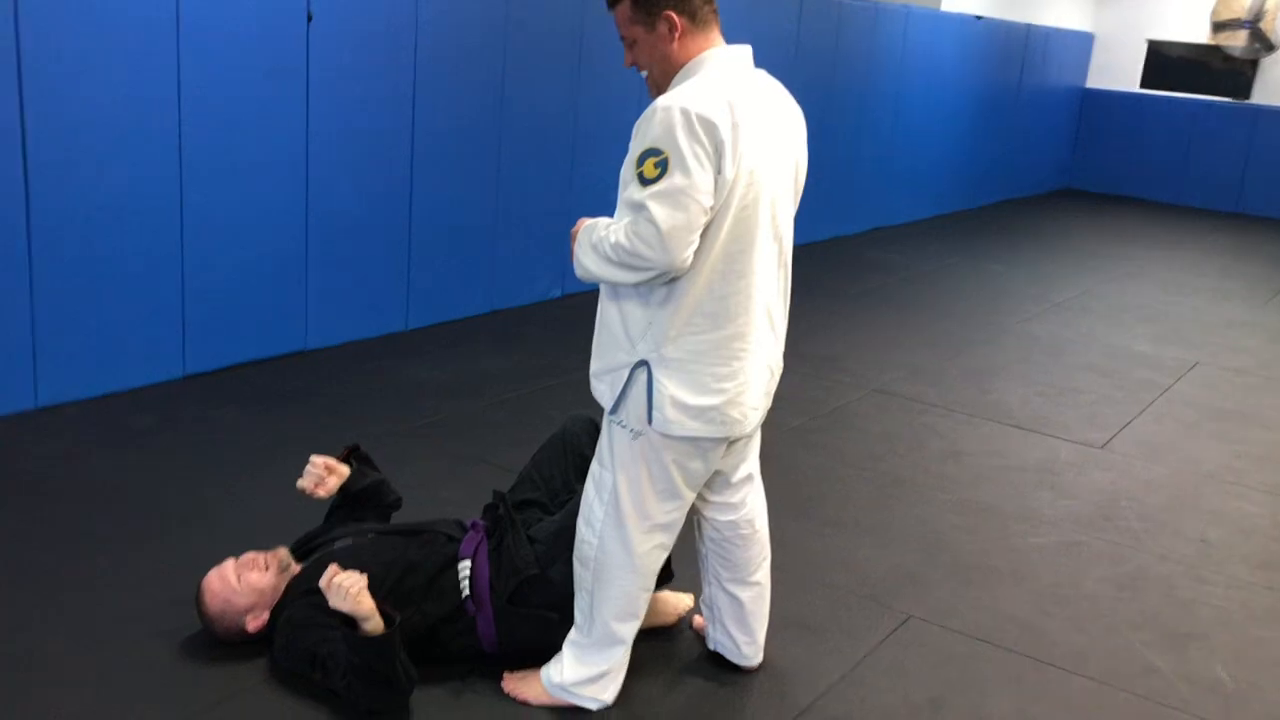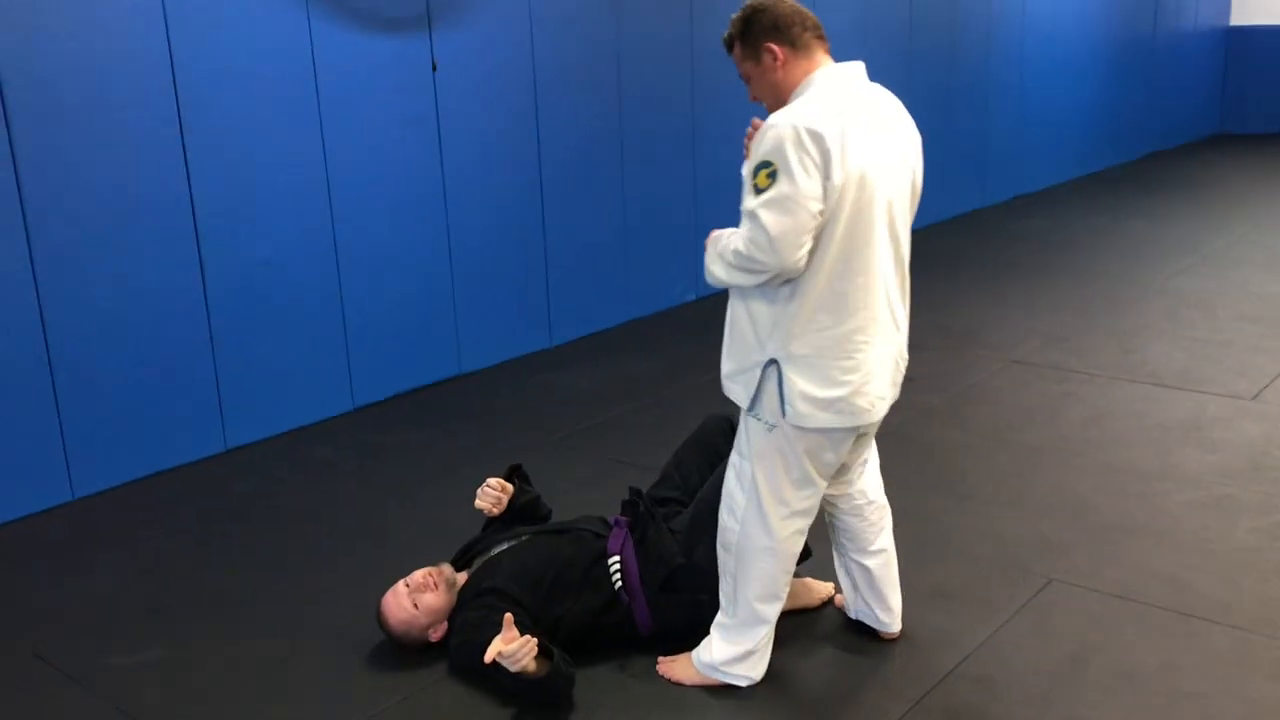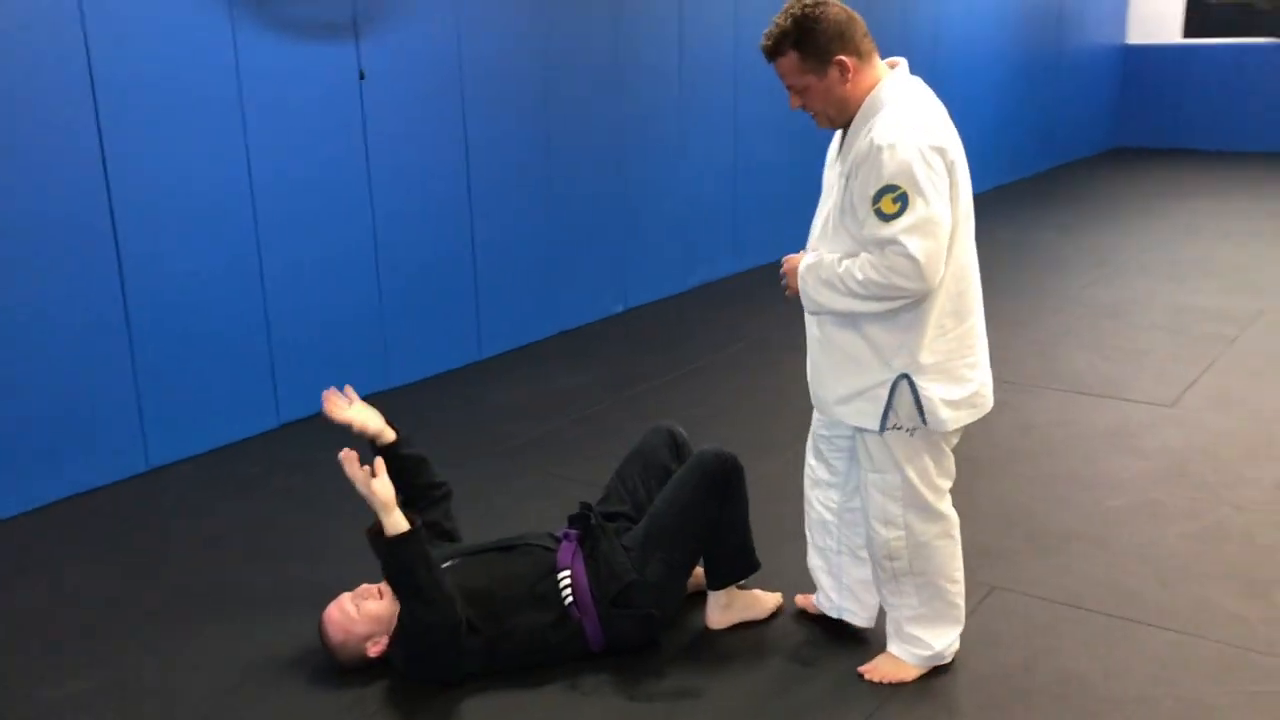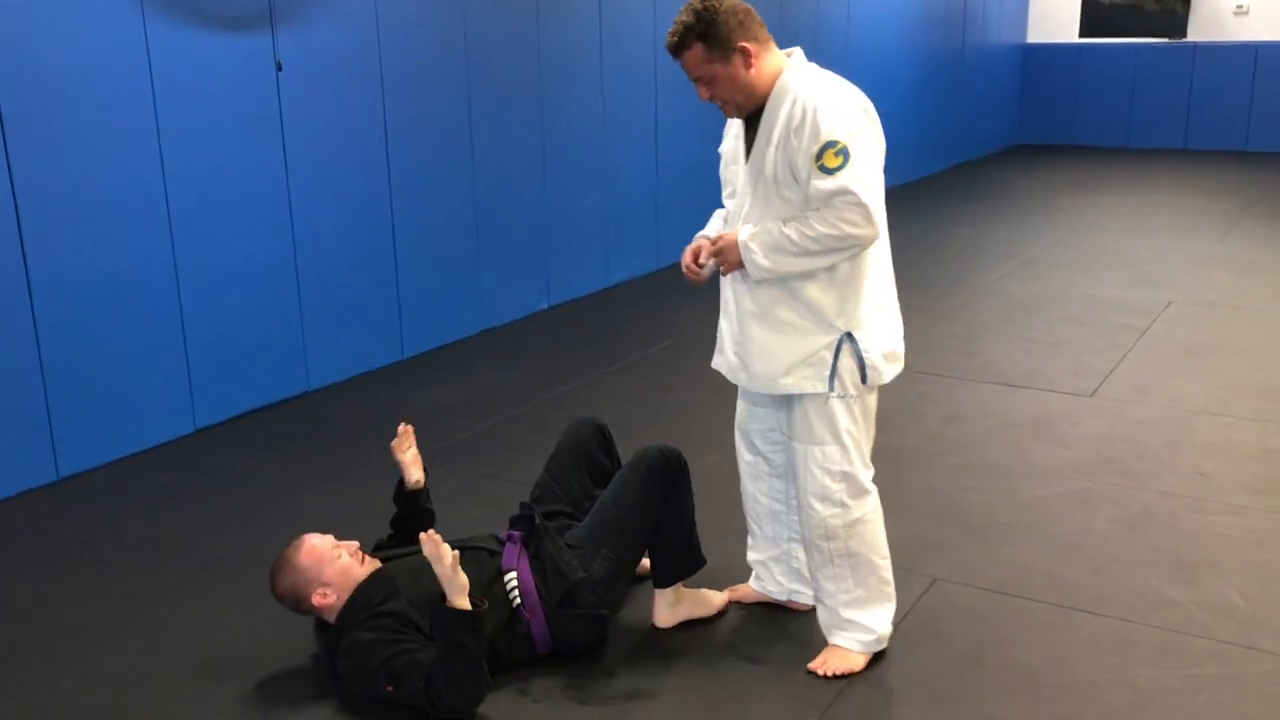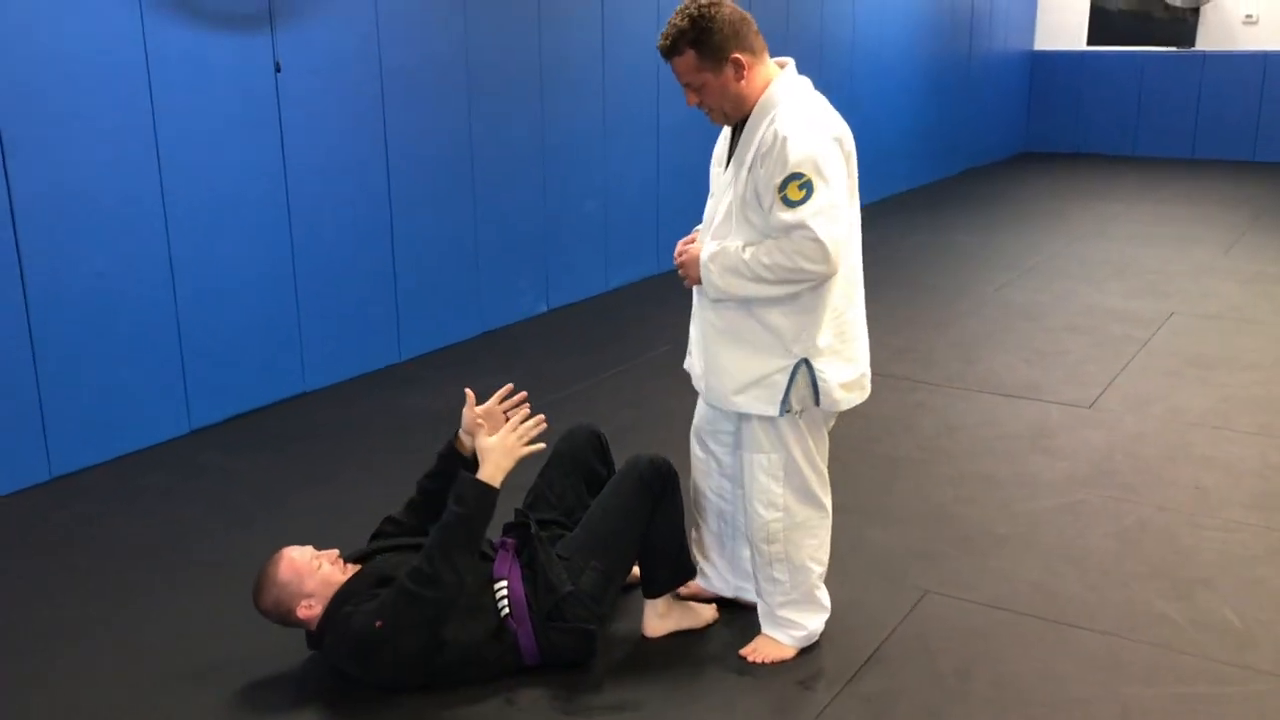
dt=1s
person 1, frame 1
left shoulder: (683, 112)
right shoulder: (775, 100)
left elbow: (656, 244)
left wrist: (590, 240)
left hip: (678, 367)
right hip: (744, 356)
left knee: (624, 523)
right knee: (733, 503)
left ankle: (585, 676)
right ankle: (739, 638)
person 1, frame 2
left shoulder: (796, 127)
right shoulder: (888, 110)
left elbow: (773, 250)
left wrist: (718, 248)
left hip: (807, 363)
right hip: (870, 347)
left knee: (763, 510)
right knee: (853, 484)
left ankle: (734, 655)
right ankle: (878, 608)
person 1, frame 3
left shoulder: (900, 140)
right shoulder: (876, 113)
left elbow: (907, 269)
left wrist: (811, 276)
right wrist: (820, 269)
left hip: (904, 367)
right hip: (869, 355)
left knee: (905, 509)
right knee: (834, 467)
left ankle: (926, 639)
right ankle: (845, 596)
person 1, frame 4
left shoulder: (826, 108)
right shoulder: (748, 114)
left elbow: (853, 218)
left wrist: (751, 249)
right wrist: (715, 238)
left hip: (827, 337)
right hip: (768, 330)
left knee: (831, 486)
right knee: (764, 458)
left ankle: (860, 626)
right ankle: (783, 579)
person 1, frame 5
left shoulder: (802, 133)
right shoulder: (748, 117)
left elbow: (812, 253)
left wrist: (713, 266)
right wrist: (708, 238)
left hip: (788, 354)
right hip: (740, 343)
left knee: (780, 495)
right knee: (716, 462)
left ankle: (792, 620)
right ankle: (729, 579)
person 2, frame 1
left shoulder: (309, 553)
right shoulder: (300, 633)
left elbow: (382, 502)
left wrist: (346, 476)
right wrist: (368, 621)
left hip: (487, 541)
right hip: (518, 600)
left knee: (582, 434)
person 2, frame 2
left shoulder: (472, 559)
right shoulder: (474, 630)
left elbow: (536, 517)
right elbow: (554, 683)
left wrist: (508, 494)
right wrist: (526, 665)
left hip: (637, 533)
right hip: (667, 585)
left knee: (723, 429)
person 2, frame 3
left shoulder: (418, 574)
right shoulder: (418, 649)
left elbow: (428, 494)
right elbow: (441, 619)
left wrist: (380, 431)
right wrist: (388, 515)
left hip: (584, 551)
right hip: (617, 601)
left knee: (667, 440)
right knee: (717, 469)
left ankle: (692, 568)
right ankle: (725, 599)
person 2, frame 4
left shoulder: (360, 585)
right shoulder: (366, 651)
left elbow: (414, 547)
left wrist: (413, 484)
right wrist: (457, 597)
left hip: (528, 547)
right hip: (564, 596)
left knee: (588, 434)
right knee: (660, 463)
left ankle: (628, 551)
right ankle: (671, 595)
person 2, frame 5
left shoulder: (354, 582)
right shoulder: (364, 636)
left elbow: (417, 517)
right elbow: (438, 575)
left wrist: (465, 443)
right wrist: (490, 472)
left hip: (517, 560)
right hip: (552, 610)
left knee: (584, 441)
right knee: (650, 474)
left ankle: (622, 560)
right ankle: (661, 607)
